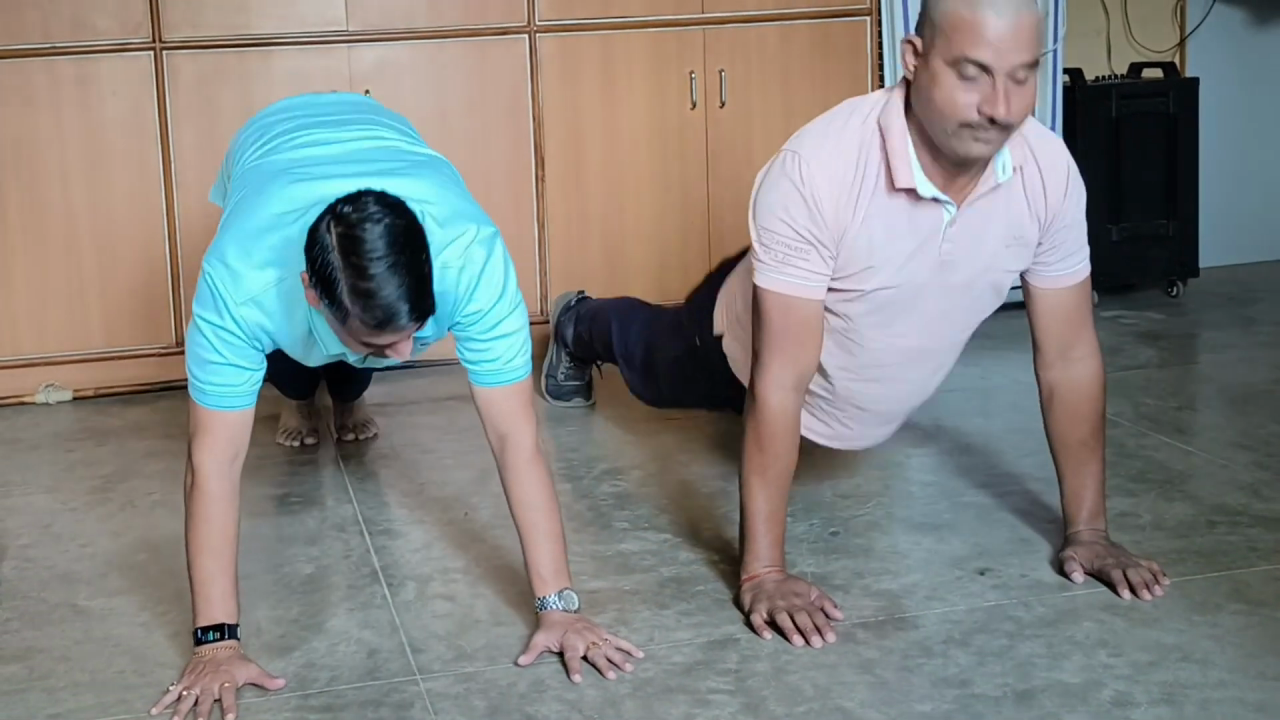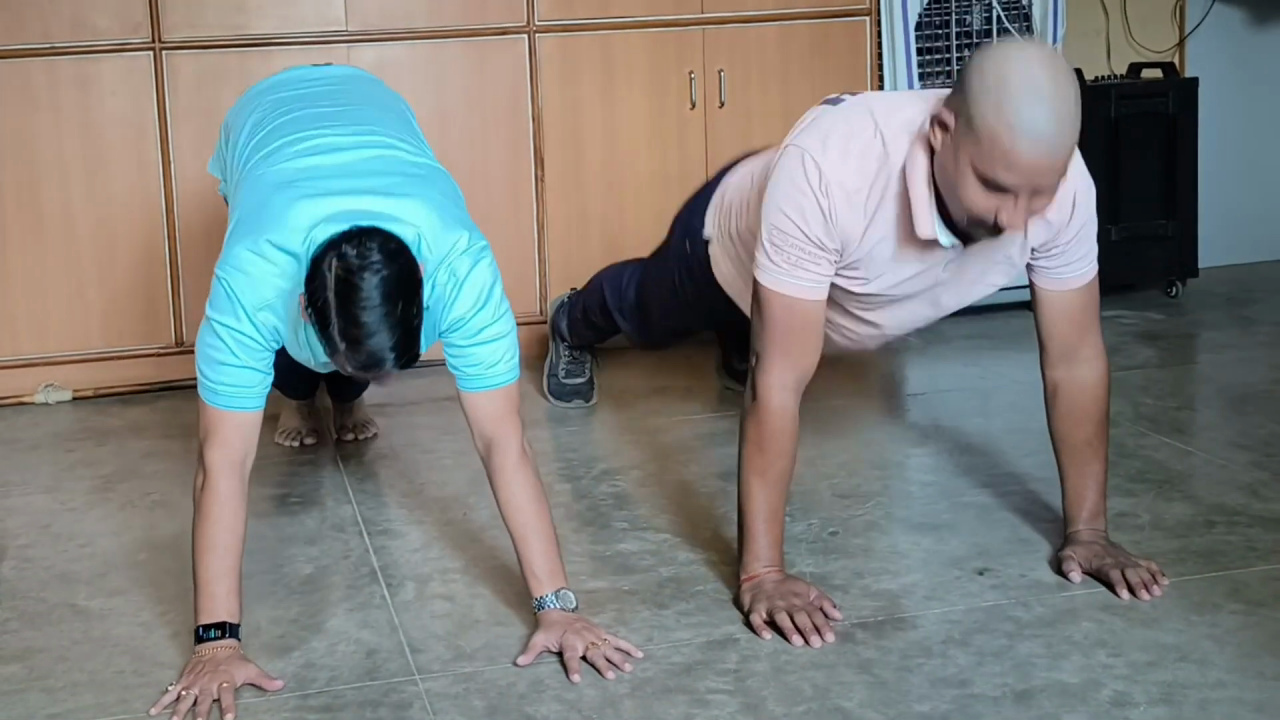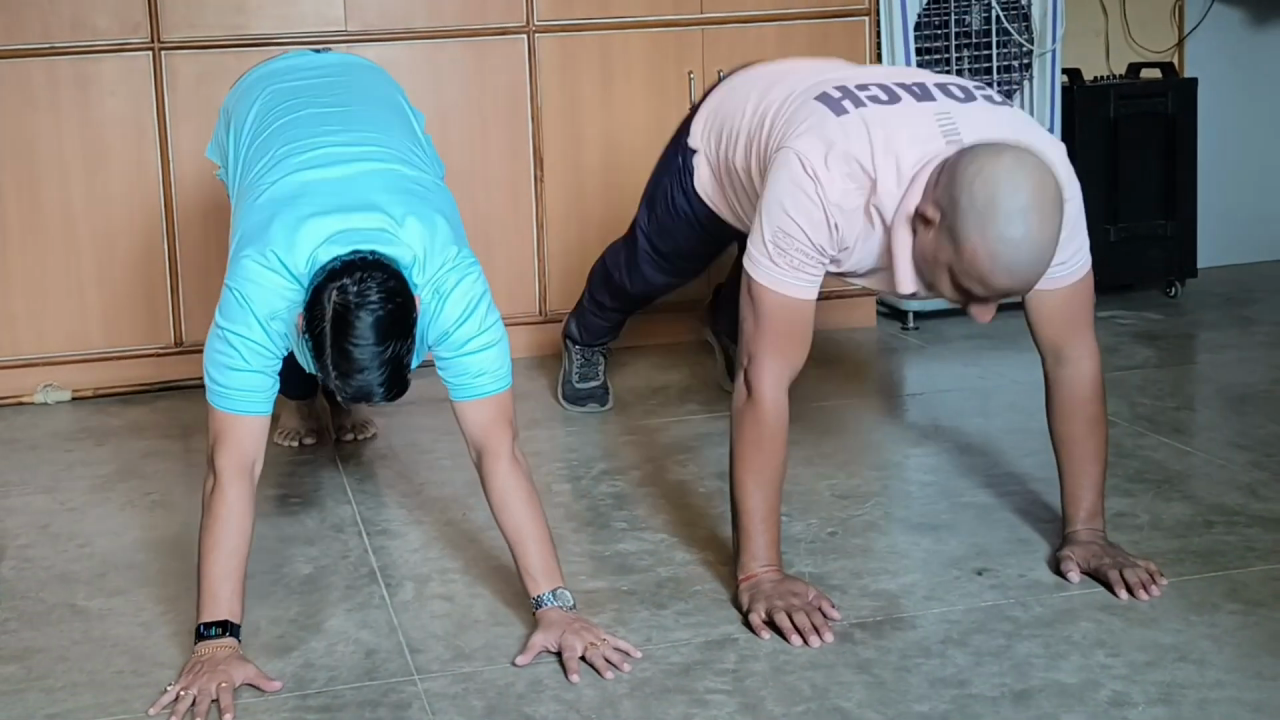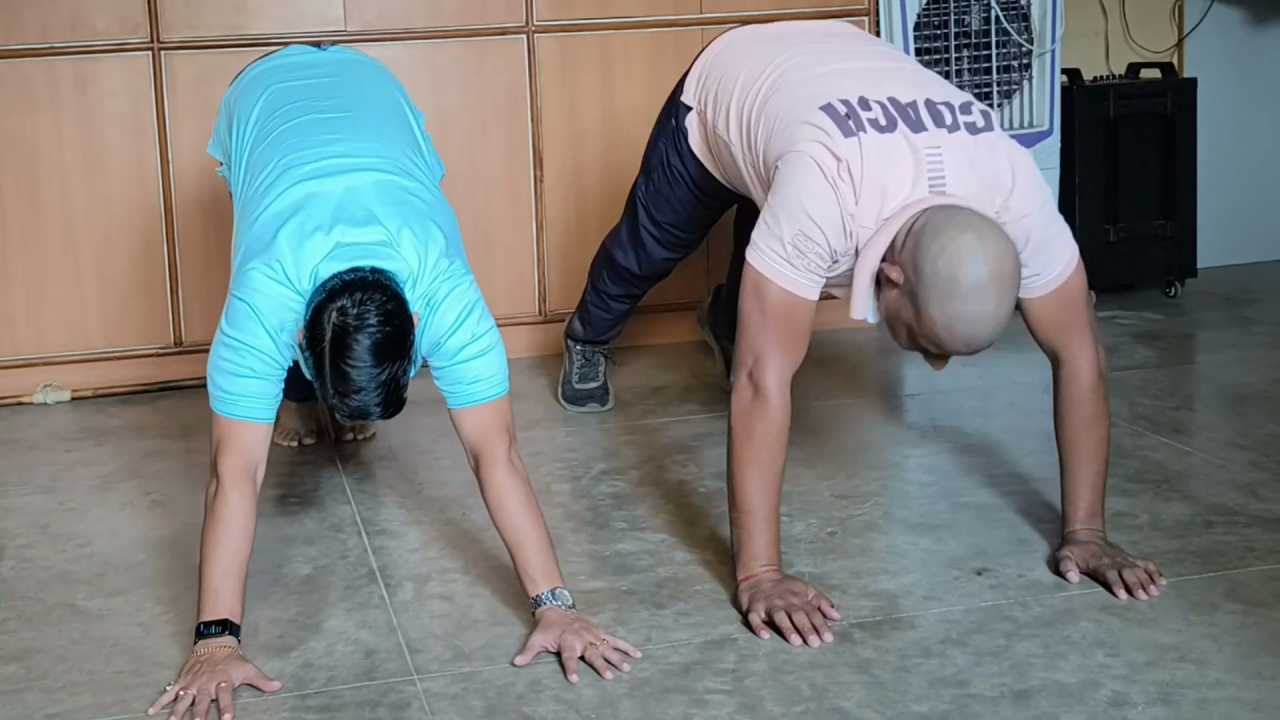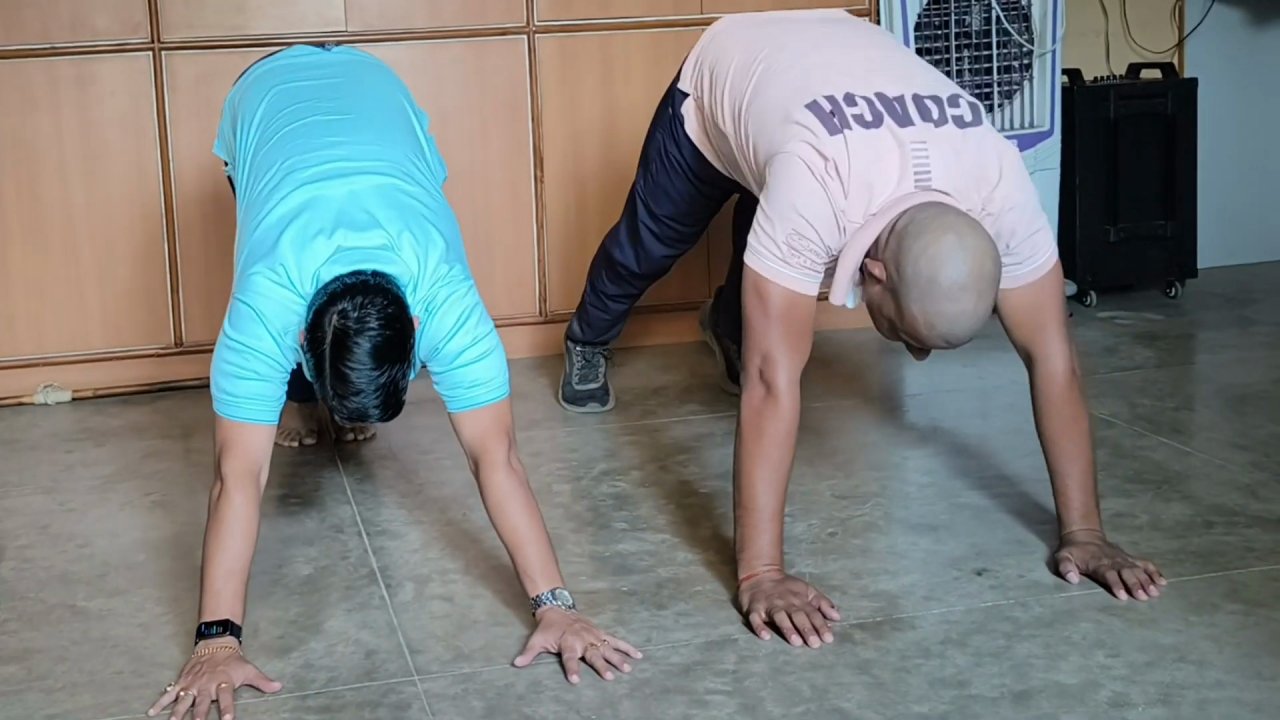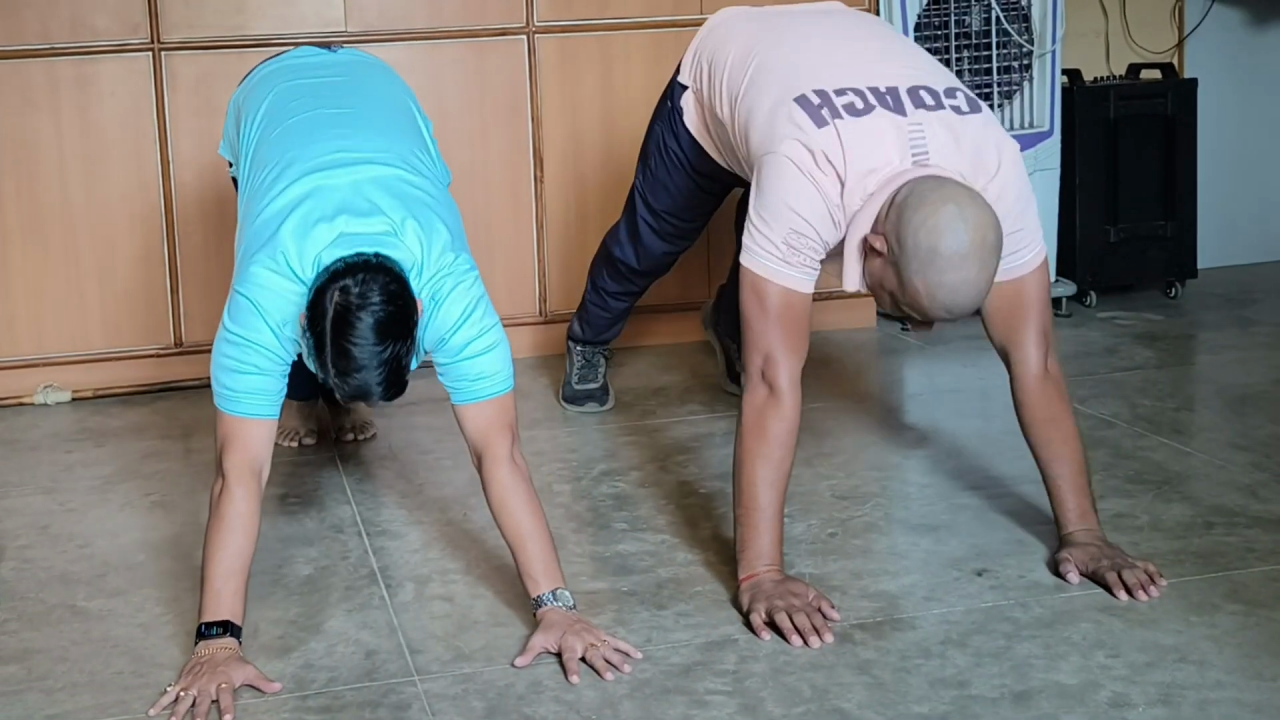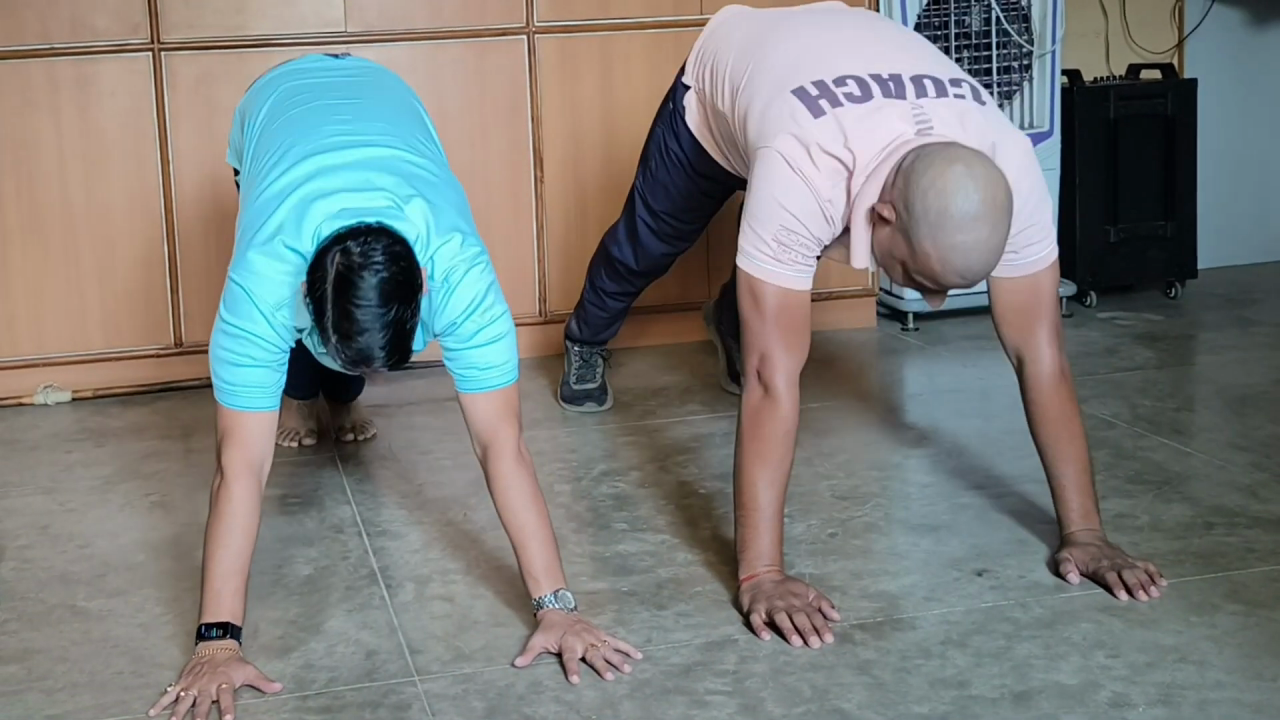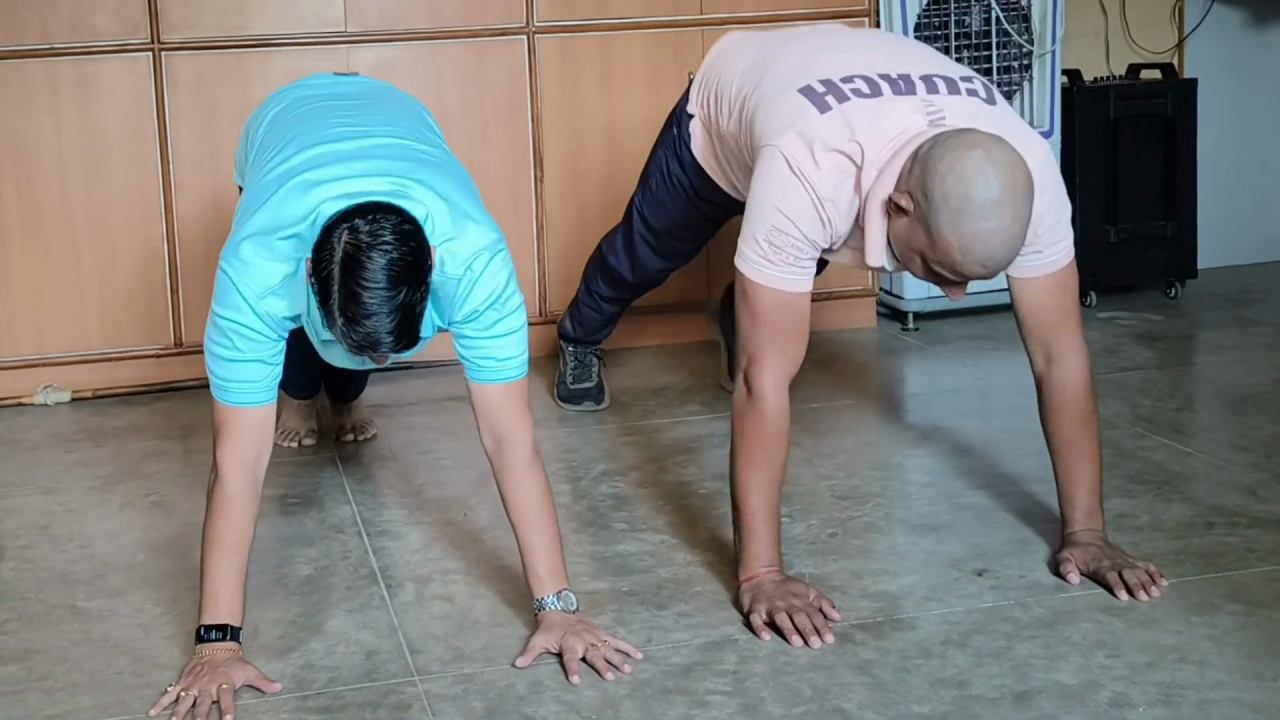
dt=0.1s
person 1, frame 1
left shoulder: (468, 251)
right shoulder: (244, 273)
left elbow: (515, 438)
right elbow: (215, 463)
left wrist: (558, 605)
right wrist: (216, 641)
right knee: (292, 349)
left ankle: (347, 392)
right ankle: (298, 394)
person 1, frame 2
left shoulder: (457, 266)
right shoulder: (258, 281)
left elbow: (504, 445)
right elbow: (223, 466)
left wrist: (556, 606)
right wrist: (217, 639)
right knee: (292, 356)
left ankle: (343, 399)
right ankle: (301, 393)
person 1, frame 3
left shoulder: (449, 283)
right shoulder: (260, 292)
left elbow: (495, 449)
right elbow: (233, 470)
left wrist: (554, 604)
right wrist: (217, 640)
right knee: (295, 361)
left ankle: (340, 402)
right ankle: (300, 395)
person 1, frame 4
left shoulder: (444, 295)
right shoulder: (269, 303)
left elbow: (495, 456)
right elbow: (236, 475)
left wrist: (554, 604)
right wrist: (217, 638)
left ankle: (303, 390)
right ankle: (297, 399)
person 1, frame 5
left shoulder: (444, 299)
right shoulder: (272, 308)
left elbow: (495, 459)
right elbow: (240, 477)
left wrist: (554, 605)
right wrist: (218, 640)
left ankle: (312, 394)
right ankle: (298, 399)
person 1, frame 6
left shoulder: (448, 286)
right shoulder: (270, 295)
left elbow: (496, 449)
right elbow: (241, 471)
left wrist: (555, 605)
right wrist: (217, 640)
right knee: (300, 365)
left ankle: (340, 404)
right ankle: (300, 399)
person 1, frame 7
left shoulder: (456, 270)
right shoulder: (267, 279)
left elbow: (501, 445)
right elbow: (242, 468)
left wrist: (556, 605)
right wrist: (217, 642)
left ankle: (342, 400)
right ankle: (300, 397)
person 1, frame 8
left shoulder: (470, 252)
right shoulder: (260, 262)
left elbow: (509, 436)
right elbow: (239, 460)
left wrist: (557, 606)
right wrist: (217, 640)
left knee: (355, 362)
right knee: (298, 341)
left ankle: (345, 392)
right ankle: (297, 396)
person 2, frame 1
left shoulder: (1049, 170)
right shoulder: (817, 169)
left elbow: (1069, 358)
right elbow: (780, 382)
left wrist: (1087, 531)
right wrist: (763, 571)
right hip: (754, 355)
right knee: (653, 360)
right ankle: (579, 327)
person 2, frame 2
left shoulder: (1063, 185)
right shoulder: (827, 175)
left elbow: (1076, 362)
right elbow: (778, 386)
left wrist: (1088, 532)
right wrist: (762, 572)
right hip: (738, 252)
right knee: (650, 310)
left ankle: (737, 335)
right ankle: (573, 330)
person 2, frame 3
left shoulder: (1046, 179)
right shoulder: (825, 177)
left elbow: (1072, 357)
right elbow: (766, 381)
left wrist: (1087, 532)
right wrist: (759, 571)
right hip: (727, 138)
right knee: (653, 263)
left ankle: (730, 326)
right ankle: (585, 335)
person 2, frame 4
left shoulder: (1016, 197)
right shoulder: (825, 196)
left elbow: (1079, 358)
right elbow: (764, 382)
left wrist: (1086, 530)
right wrist: (758, 574)
left knee: (765, 264)
right knee: (647, 251)
left ankle: (725, 327)
right ankle: (588, 339)
person 2, frame 5
left shoulder: (999, 189)
right shoulder: (818, 193)
left elbow: (1050, 356)
right elbow: (774, 380)
left wrist: (1083, 531)
right wrist: (759, 574)
right hip: (727, 67)
left knee: (762, 264)
right knee: (647, 247)
left ankle: (728, 328)
right ankle: (589, 340)
person 2, frame 6
left shoulder: (997, 176)
right shoulder: (811, 183)
left elbow: (1029, 354)
right elbow: (776, 378)
left wrist: (1081, 532)
right wrist: (759, 573)
left knee: (770, 270)
right knee: (647, 245)
left ankle: (729, 328)
right ankle: (588, 342)
person 2, frame 7
left shoulder: (1006, 165)
right shoulder: (805, 174)
left elbow: (1037, 353)
right elbow: (773, 379)
left wrist: (1083, 533)
right wrist: (760, 574)
left knee: (771, 269)
right knee: (646, 245)
left ankle: (731, 326)
right ankle: (586, 341)
person 2, frame 8
left shoulder: (1027, 169)
right shoulder: (812, 174)
left elbow: (1059, 354)
right elbow: (765, 382)
left wrist: (1084, 530)
right wrist: (760, 573)
right hip: (731, 89)
left knee: (782, 273)
right knee: (645, 254)
left ankle: (742, 309)
right ankle: (578, 339)
